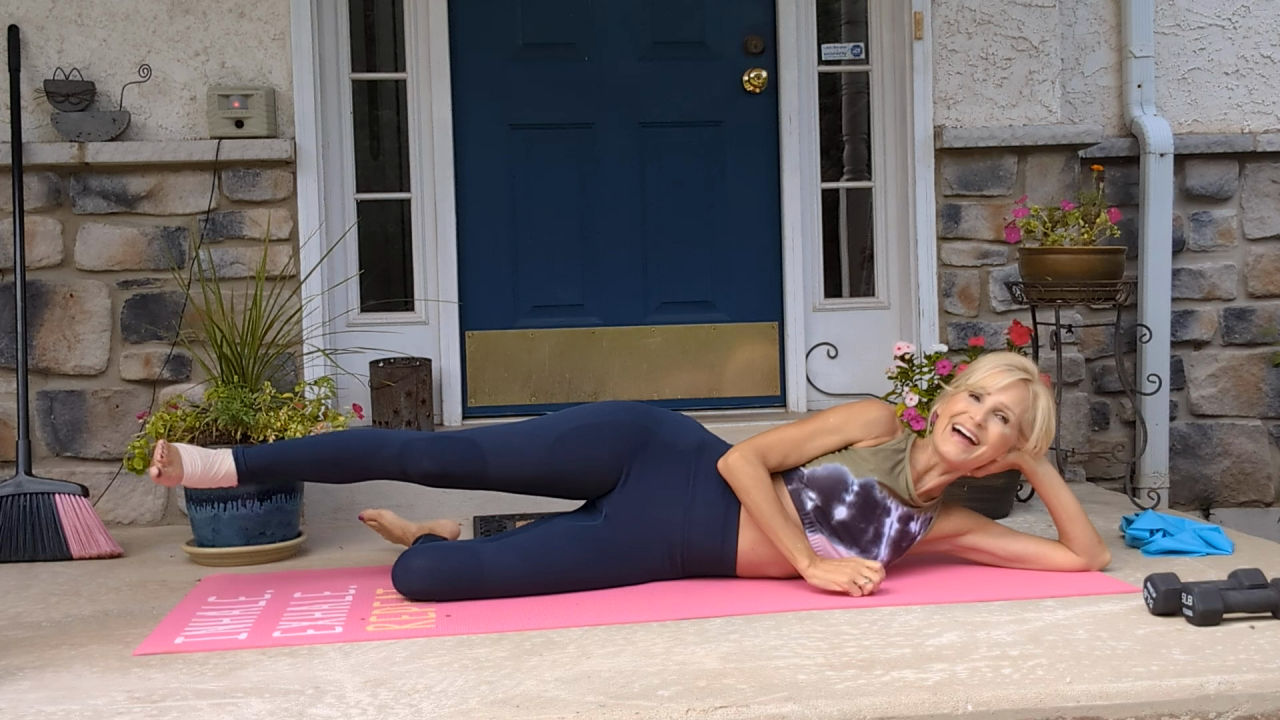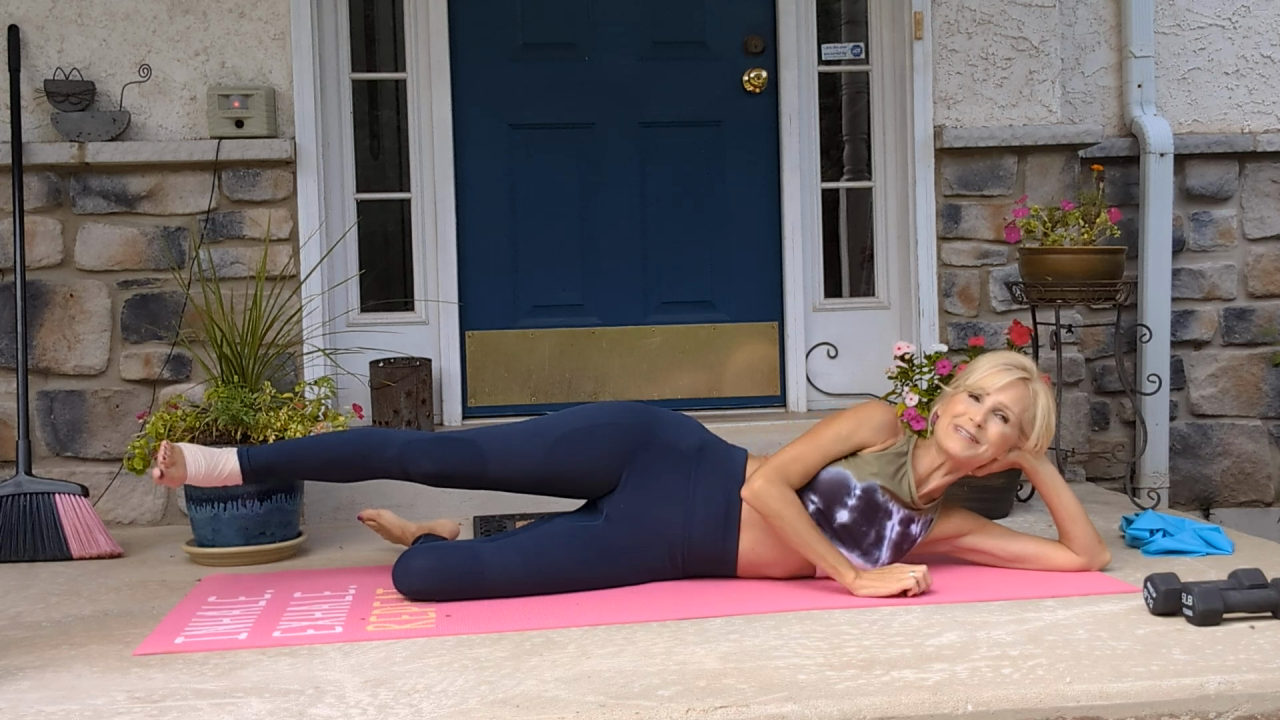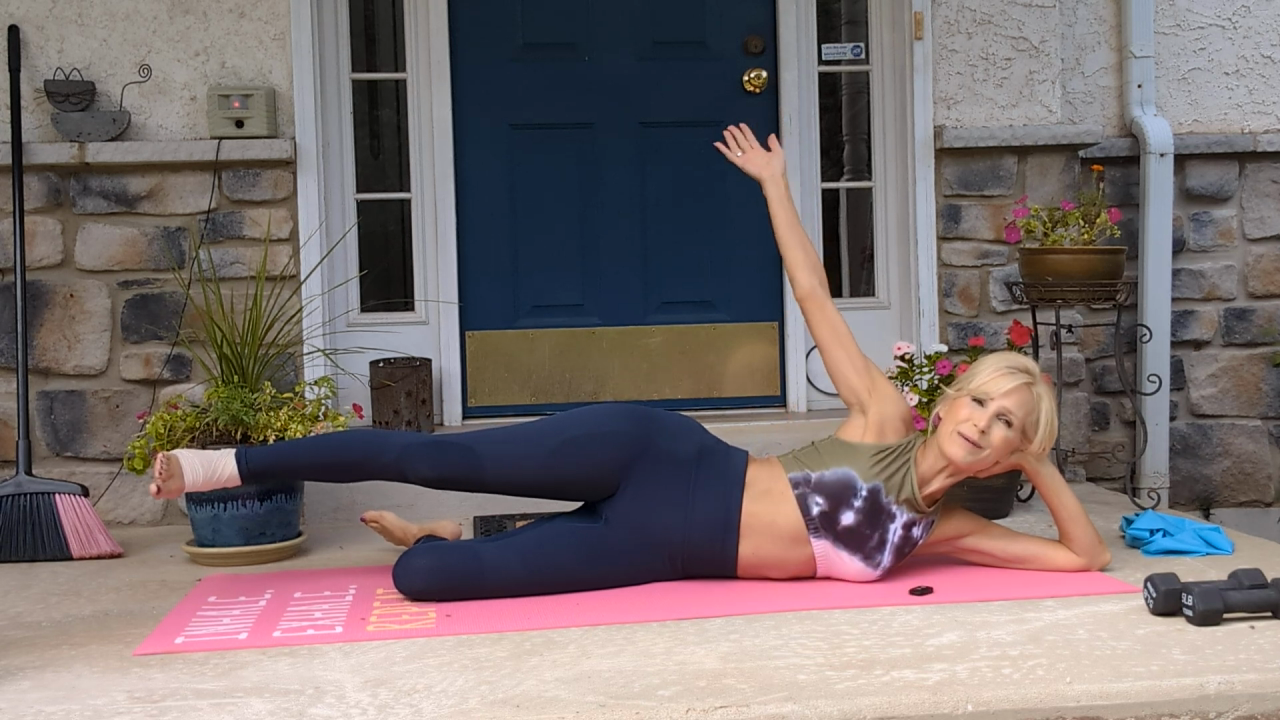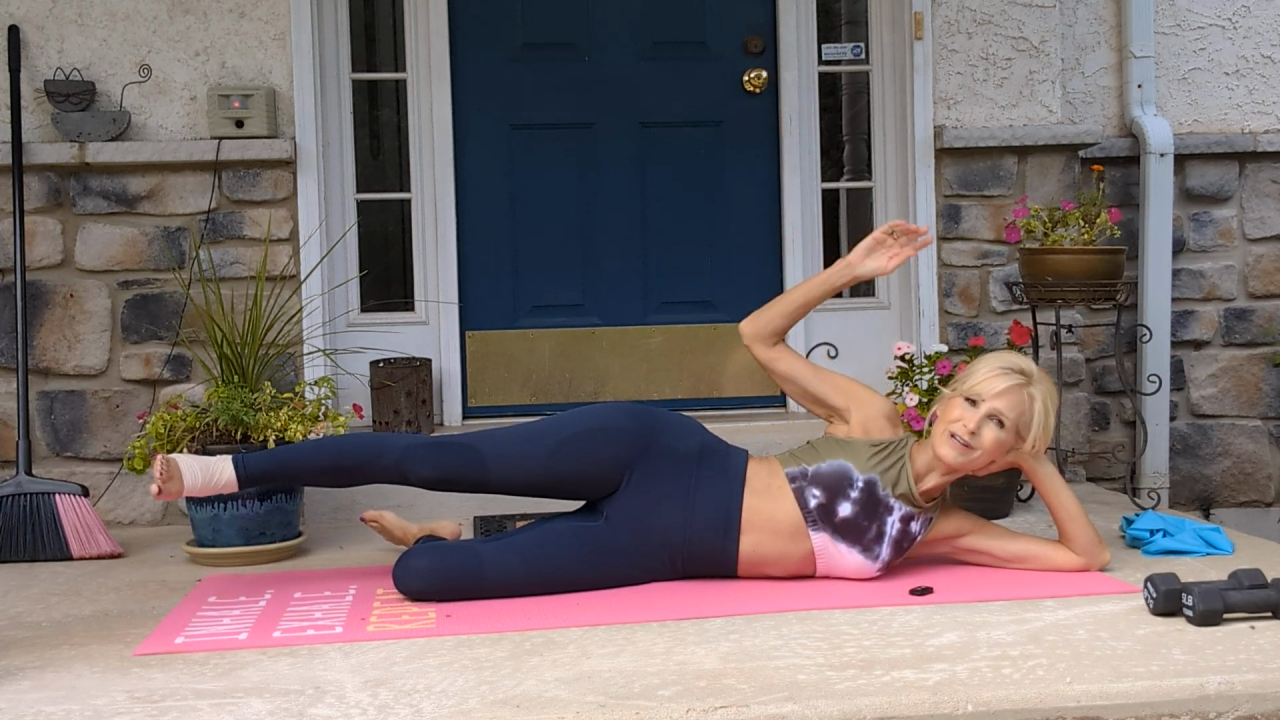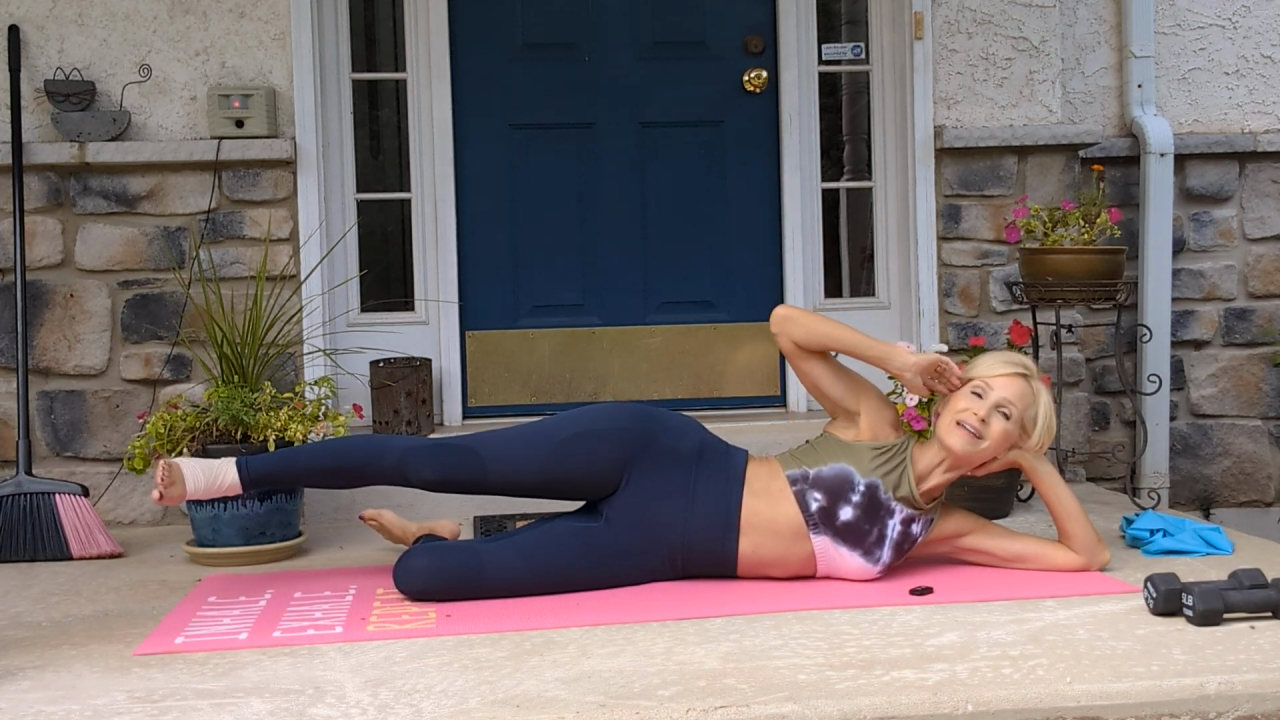
dt=1s
person 1, frame 1
left shoulder: (939, 523)
right shoulder: (875, 421)
left elbow: (1084, 554)
right elbow: (741, 459)
left wrist: (1038, 466)
right wrist: (810, 563)
left hip: (655, 549)
right hip: (654, 453)
left knee: (422, 580)
right knee: (429, 454)
left ankle: (436, 539)
right ankle: (227, 463)
person 1, frame 2
left shoulder: (939, 527)
right shoulder: (879, 424)
left elbow: (1086, 555)
right elbow: (768, 486)
left wrist: (1039, 467)
right wrist: (849, 576)
left hip: (659, 549)
right hip: (657, 456)
right knee: (433, 453)
left ankle: (439, 537)
right ankle: (232, 461)
person 1, frame 3
left shoulder: (939, 528)
right shoulder: (884, 415)
left elbow: (1085, 555)
right elbow: (812, 295)
left wrist: (1040, 463)
right wrist: (775, 184)
left hip: (661, 550)
right hip: (659, 455)
right knee: (432, 456)
left ankle: (449, 541)
right ankle: (227, 464)
person 1, frame 4
left shoulder: (937, 529)
right shoulder: (877, 427)
left elbow: (1083, 558)
right elbow: (756, 335)
left wrist: (1038, 462)
right wrist: (846, 274)
left hip: (663, 552)
right hip: (660, 457)
left knee: (421, 579)
right knee: (430, 459)
left ankle: (450, 541)
right ankle: (224, 470)
person 1, frame 5
left shoulder: (939, 525)
right shoulder: (875, 425)
left elbow: (1084, 554)
right elbow: (784, 321)
left wrist: (1040, 466)
right wrist: (899, 358)
left hip: (659, 552)
right hip: (660, 457)
right knee: (429, 462)
left ankle: (438, 536)
right ankle: (224, 473)
